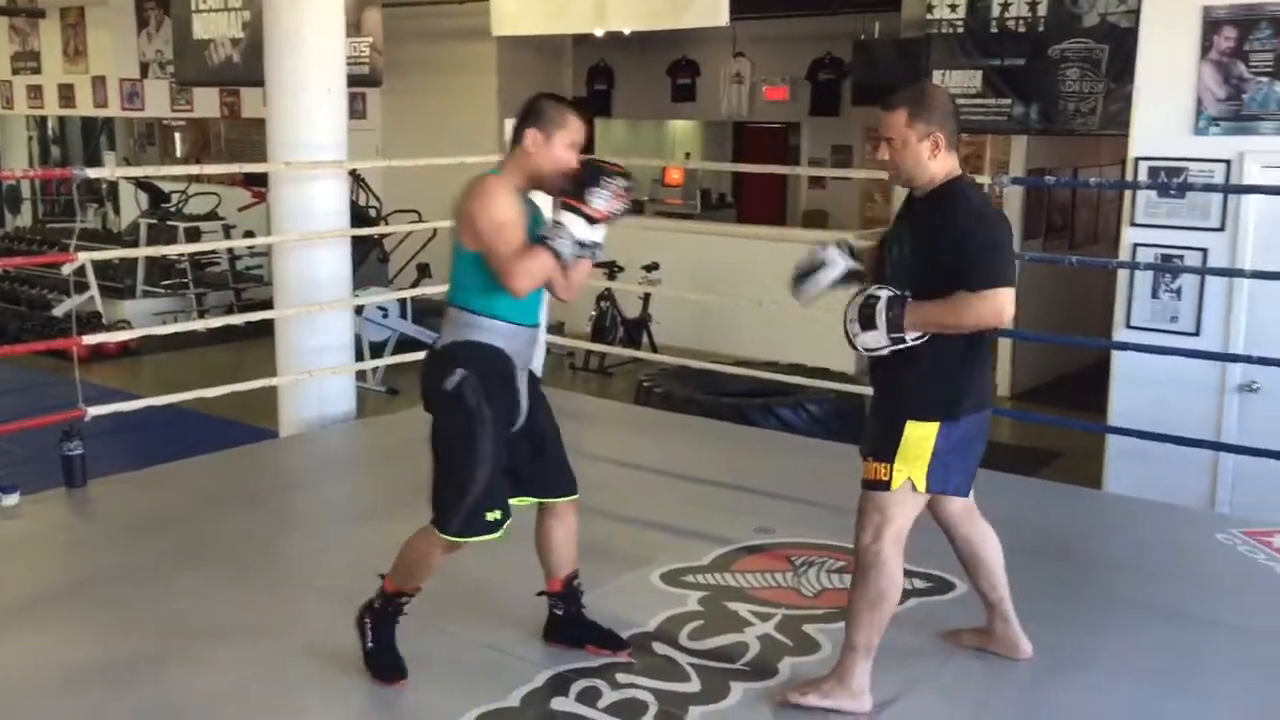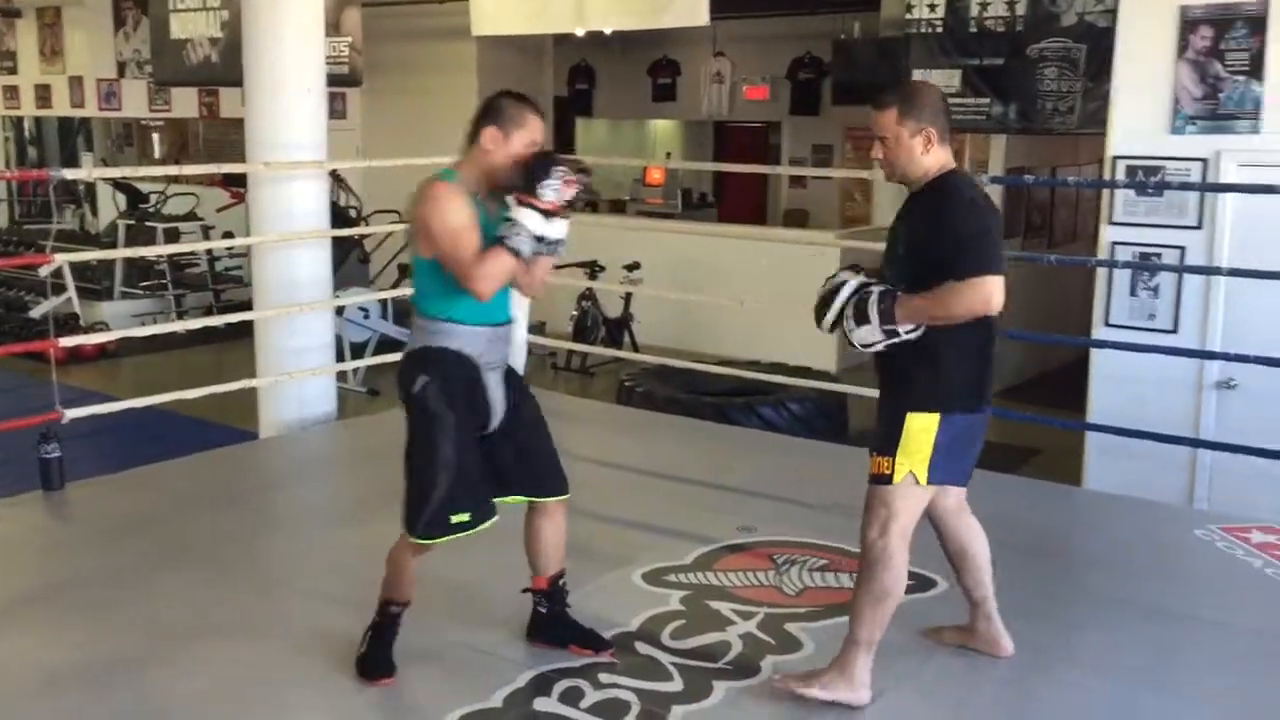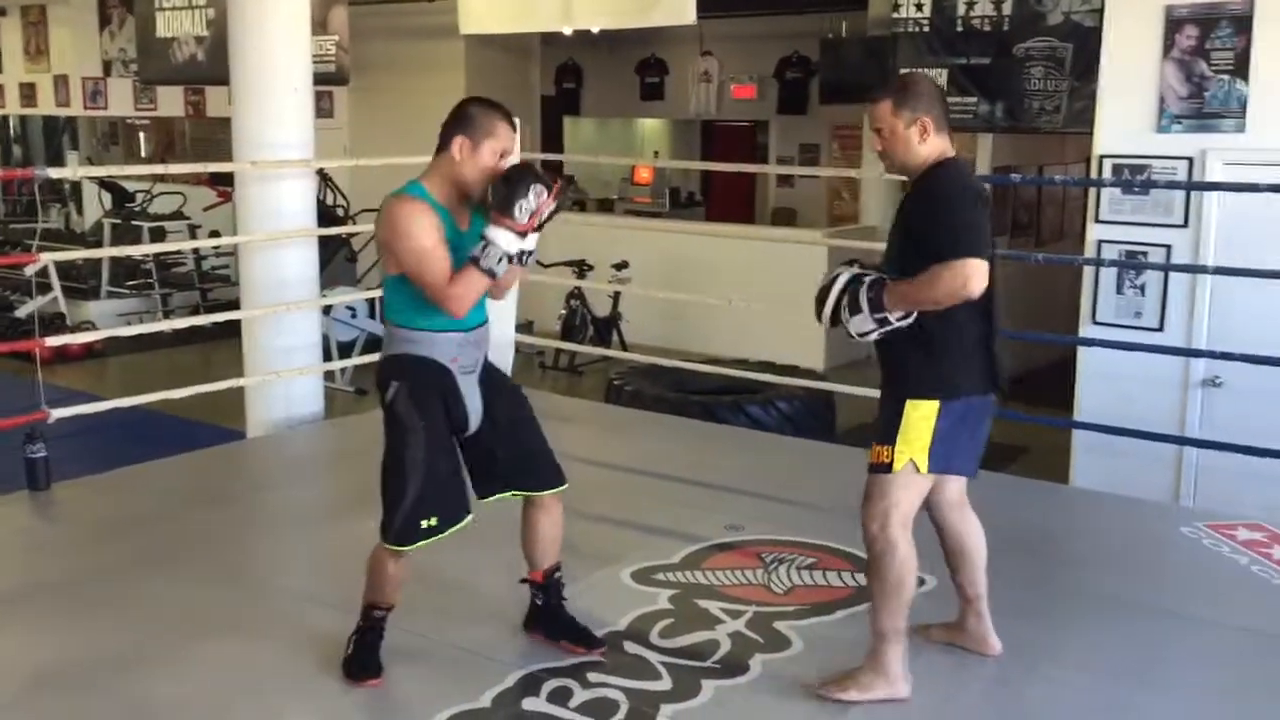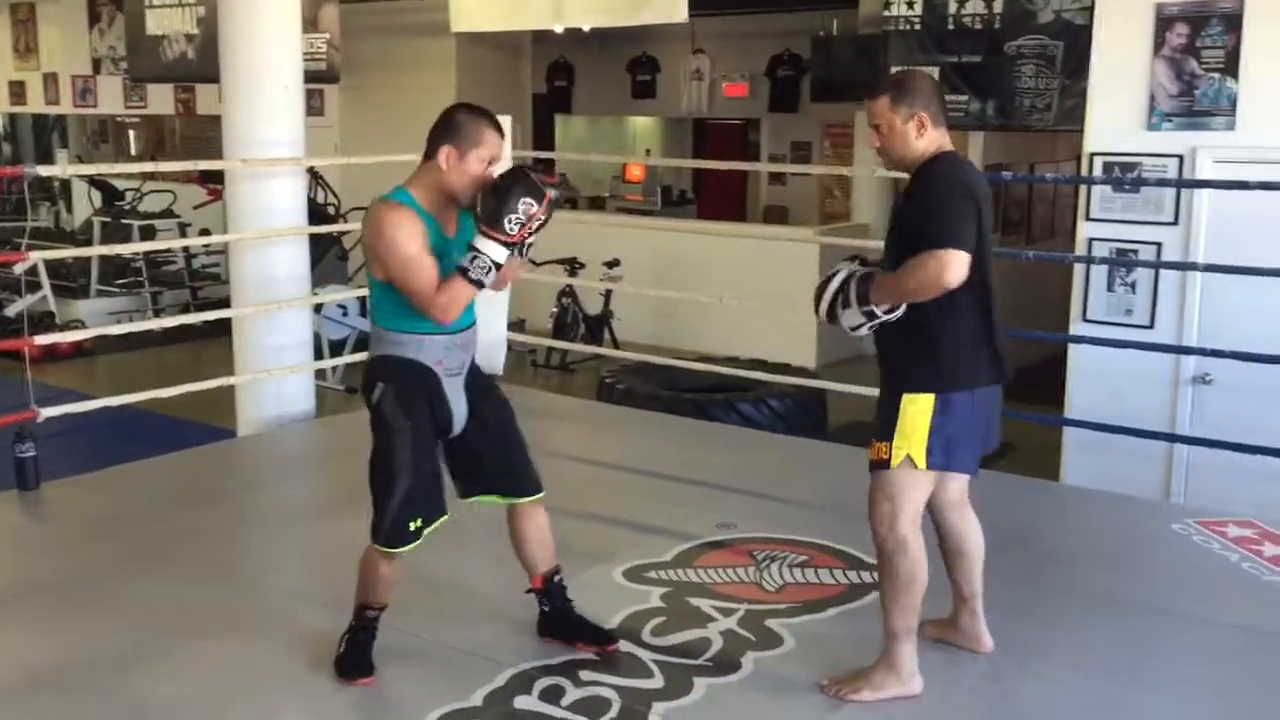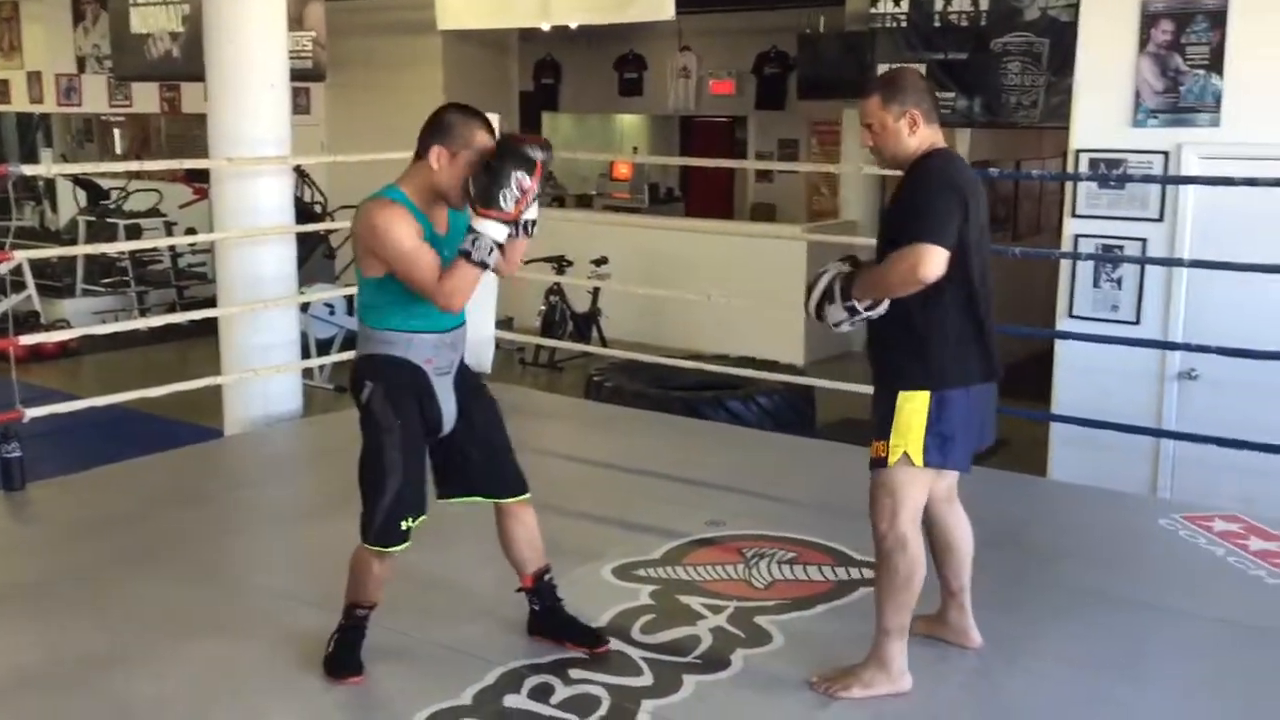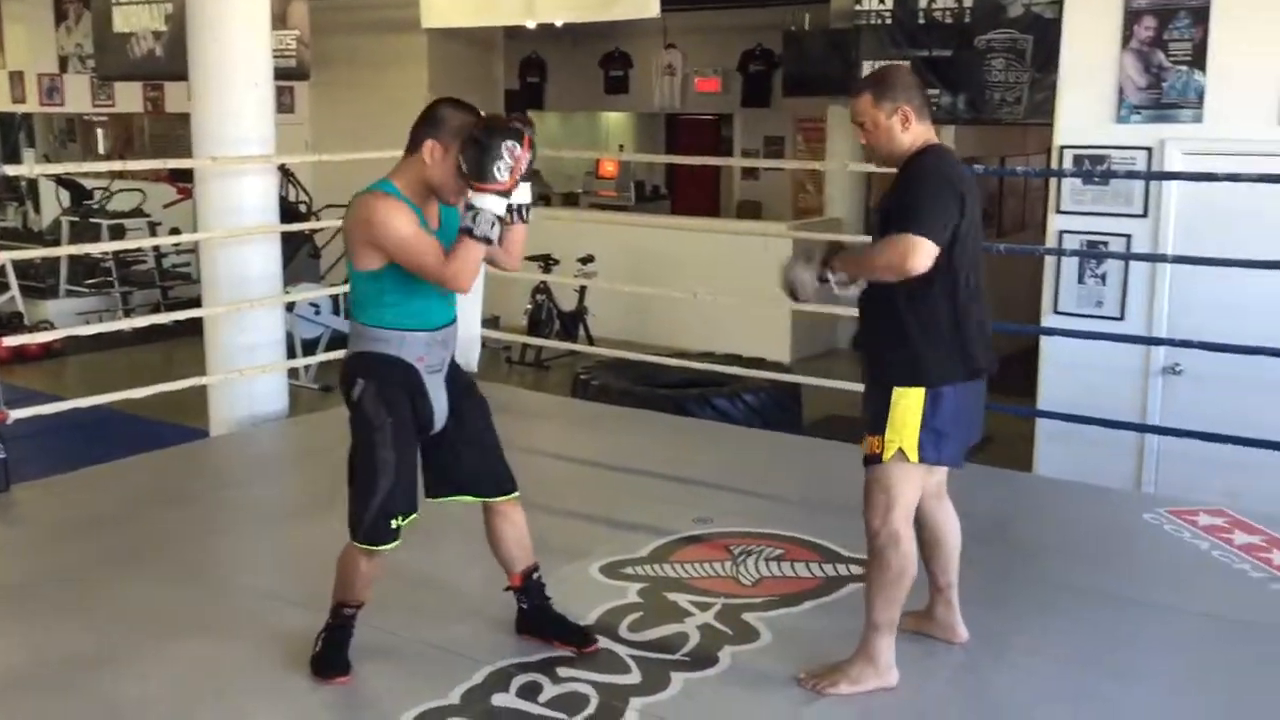
dt=0.1s
person 1, frame 1
left shoulder: (972, 214)
right shoulder: (918, 203)
left elbow: (996, 306)
right elbow: (893, 270)
left wrist: (904, 317)
right wrist: (850, 268)
left hip: (936, 403)
right hip: (918, 394)
left knee: (878, 536)
right knee: (955, 511)
right ankle: (1005, 630)
person 1, frame 2
left shoulder: (961, 205)
right shoulder: (928, 200)
left elbow: (984, 295)
left wrist: (895, 311)
right wrist: (867, 284)
left hip: (938, 397)
right hip: (933, 390)
left knee: (885, 528)
right knee: (949, 508)
left ankle: (850, 672)
right ankle: (988, 628)
person 1, frame 3
left shoulder: (952, 191)
right shoulder: (932, 187)
left elbow: (966, 279)
left wrist: (882, 296)
right wrist: (866, 280)
left hip: (938, 387)
right hip: (937, 380)
left knee: (886, 518)
right knee: (947, 502)
left ankle: (885, 669)
right ankle: (976, 625)
person 1, frame 4
left shoulder: (941, 182)
right shoulder: (951, 178)
left elbow: (943, 271)
left wrist: (873, 289)
right wrist: (873, 277)
left hip: (937, 381)
right hip: (959, 374)
left knee: (894, 516)
right knee: (947, 499)
left ankle: (898, 666)
right ankle: (970, 622)
person 1, frame 5
left shoulder: (933, 178)
right shoulder: (946, 174)
left elbow: (923, 266)
left wrist: (858, 285)
right wrist: (867, 279)
left hip: (930, 378)
right hip: (953, 372)
left knee: (894, 515)
right knee: (937, 497)
left ankle: (888, 663)
right ankle: (958, 617)
person 1, frame 6
left shoulder: (930, 173)
right shoulder: (930, 172)
left elbow: (911, 257)
left wrist: (840, 263)
right wrist: (853, 261)
left hip: (924, 375)
right hip: (939, 367)
left knee: (887, 512)
right knee: (927, 494)
left ankle: (875, 658)
right ankle: (945, 613)
person 2, frame 1
left shoulder: (527, 203)
right shoulder: (491, 192)
left elbow: (565, 287)
right elbow: (517, 281)
left wrist: (591, 223)
right wrist: (576, 215)
left hip: (510, 369)
right hip: (471, 369)
left knee: (559, 496)
right knee: (461, 524)
left ankle: (565, 614)
right ankle: (382, 614)
person 2, frame 2
left shoulder: (498, 199)
right shoulder: (442, 197)
left elbow: (532, 283)
right elbow: (478, 281)
left wrist: (551, 213)
right wrist: (528, 210)
left hip: (493, 367)
right hip: (442, 372)
left knee: (549, 492)
right knee: (432, 524)
left ankle: (549, 615)
right ankle: (383, 627)
person 2, frame 3
left shoulder: (472, 205)
right shoulder: (406, 211)
left elbow: (500, 287)
right elbow: (453, 301)
left wrist: (522, 226)
right wrist: (505, 230)
left hip: (474, 369)
right hip: (420, 377)
left knee: (545, 487)
right knee: (407, 530)
left ankle: (546, 608)
right ankle: (368, 631)
person 2, frame 4
left shoulder: (465, 206)
right shoulder: (392, 219)
left elbow: (503, 279)
right elbow: (442, 308)
left wrist: (523, 221)
right wrist: (495, 235)
left hip: (461, 372)
right hip: (405, 380)
left knee: (525, 493)
right knee: (397, 532)
left ankle: (555, 611)
right ankle: (362, 631)
person 2, frame 5
left shoulder: (454, 204)
right shoulder: (384, 217)
left elbow: (507, 265)
right elbow: (448, 294)
left wrist: (520, 198)
right wrist: (491, 216)
left hip: (449, 371)
right hip: (395, 379)
left knee: (511, 492)
right knee: (387, 531)
left ankle: (545, 609)
right ankle: (351, 631)
person 2, frame 6
left shoulder: (447, 200)
right shoulder: (377, 209)
left elbow: (509, 256)
right elbow: (457, 276)
left wrist: (513, 182)
right wrist: (489, 190)
left hip: (439, 369)
right hip: (385, 377)
left knee: (501, 493)
right knee: (377, 529)
left ankle: (534, 609)
right ankle: (338, 629)
